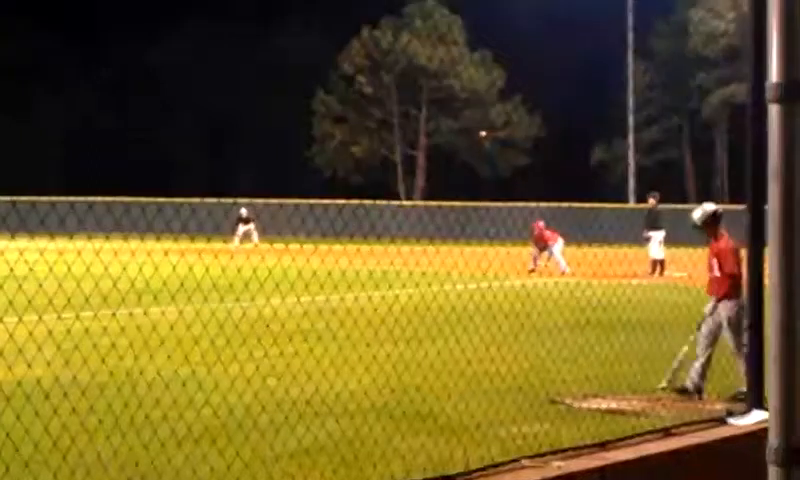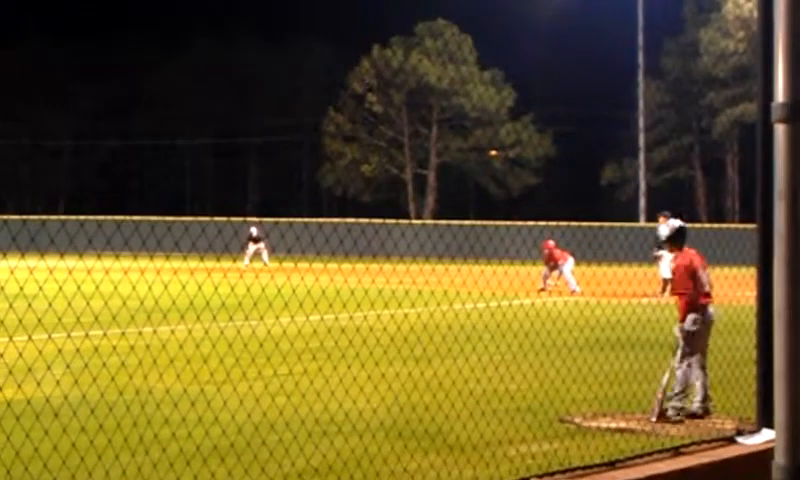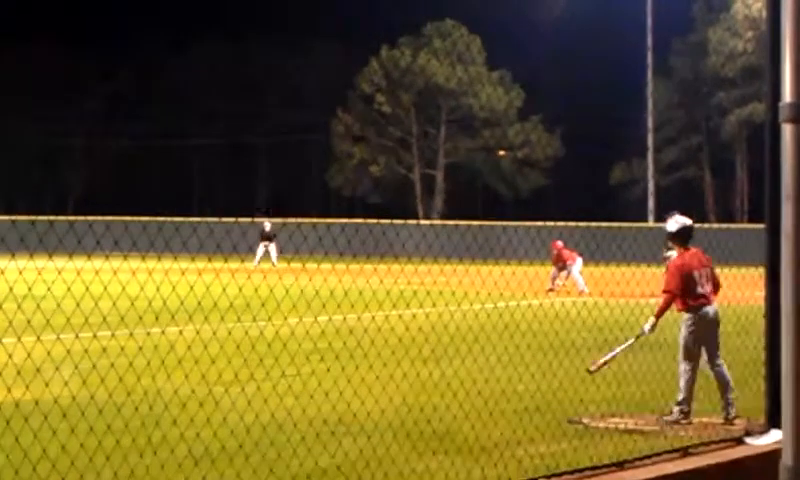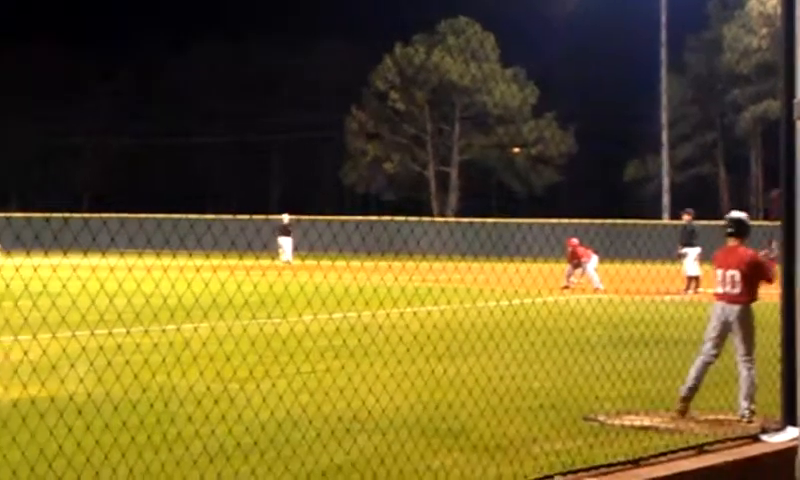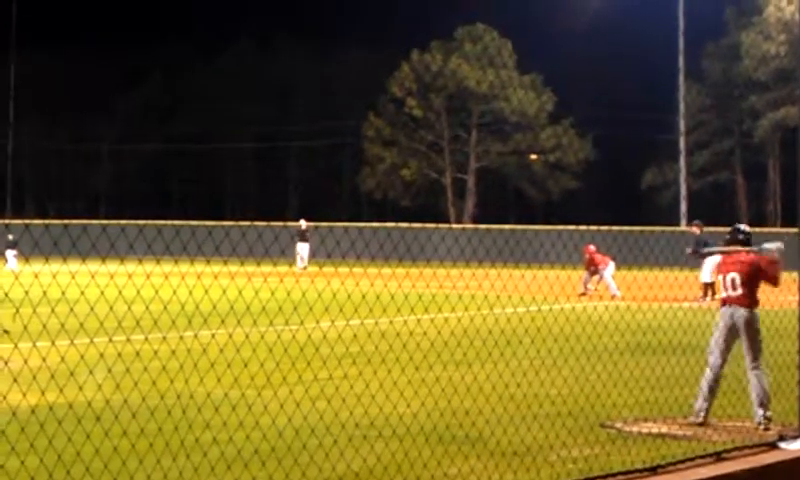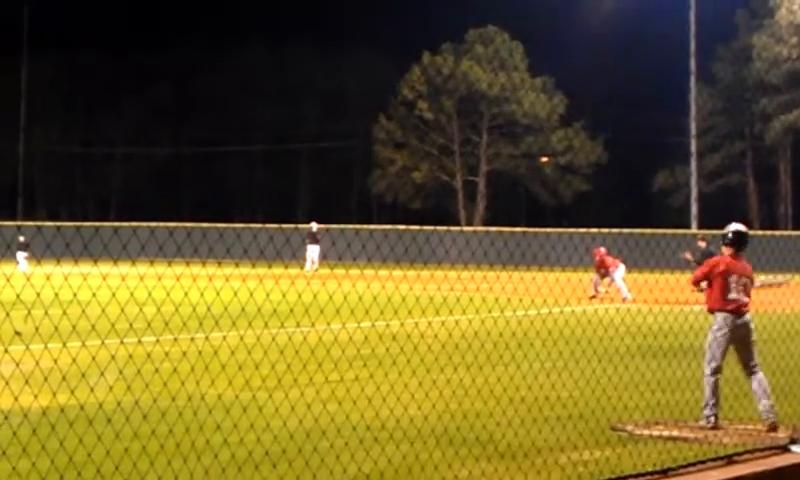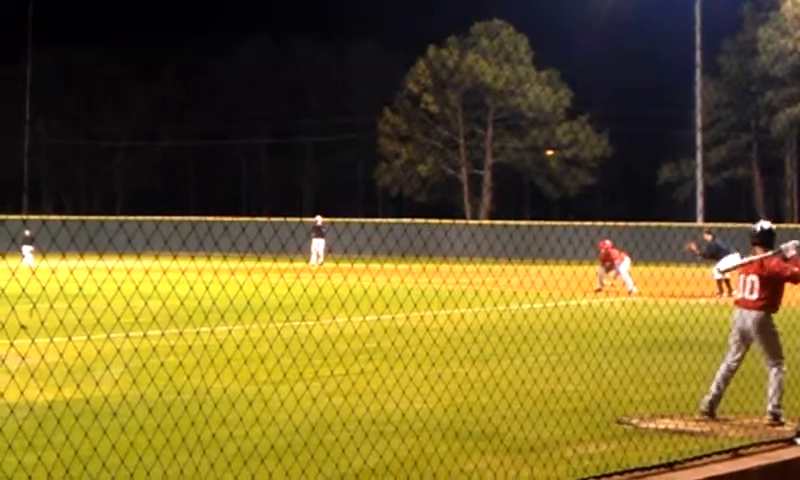
dt=0.7s
person 1, frame 1
left shoulder: (726, 246)
right shoulder: (714, 243)
left elbow: (732, 279)
left wrist: (715, 301)
left hip: (729, 302)
right hip: (718, 301)
left knee: (738, 346)
right knee: (704, 341)
right ankle: (694, 384)
person 1, frame 2
left shoulder: (680, 264)
right shoulder: (696, 255)
left elbow: (686, 296)
right elbow: (706, 285)
left wrist: (681, 322)
left hip: (696, 314)
right hip: (707, 311)
left knee: (683, 361)
right knee: (699, 361)
left ankle: (675, 407)
right ankle: (701, 405)
person 1, frame 3
left shoulder: (677, 263)
right shoulder: (703, 256)
left elbow: (671, 295)
right elbow: (716, 285)
left wrist: (655, 318)
left hip: (694, 315)
right hip: (711, 310)
left knee: (688, 365)
right knee: (716, 360)
left ankle: (682, 411)
right ankle: (729, 408)
person 1, frame 4
left shoulder: (718, 255)
right shoulder: (751, 257)
right elbow: (769, 278)
right wrist: (769, 259)
left hip: (720, 308)
right hip: (741, 310)
left knee: (706, 355)
right knee: (746, 361)
left ankle: (686, 396)
right ankle: (746, 410)
person 1, frame 5
left shoulder: (722, 262)
right shoulder: (753, 260)
right elbow: (774, 279)
left wrist: (763, 259)
right wrist: (773, 259)
left hip: (725, 314)
right hip: (746, 314)
left knee: (714, 365)
right knee: (755, 367)
left ankle: (700, 413)
right ankle: (762, 418)
person 1, frame 6
left shoulder: (717, 262)
right shoulder: (747, 268)
left elbow: (695, 279)
left wrist: (707, 286)
left hip: (723, 320)
right hip: (744, 320)
left knee: (712, 370)
right knee: (753, 369)
left ankle: (710, 417)
right ankle: (769, 414)
person 1, frame 7
left shoulder: (744, 263)
right shoulder: (774, 264)
left wrist: (783, 256)
left hip: (740, 316)
right hip: (760, 318)
left knee: (730, 362)
right knee: (776, 365)
left ankle: (709, 405)
right ankle: (774, 413)
